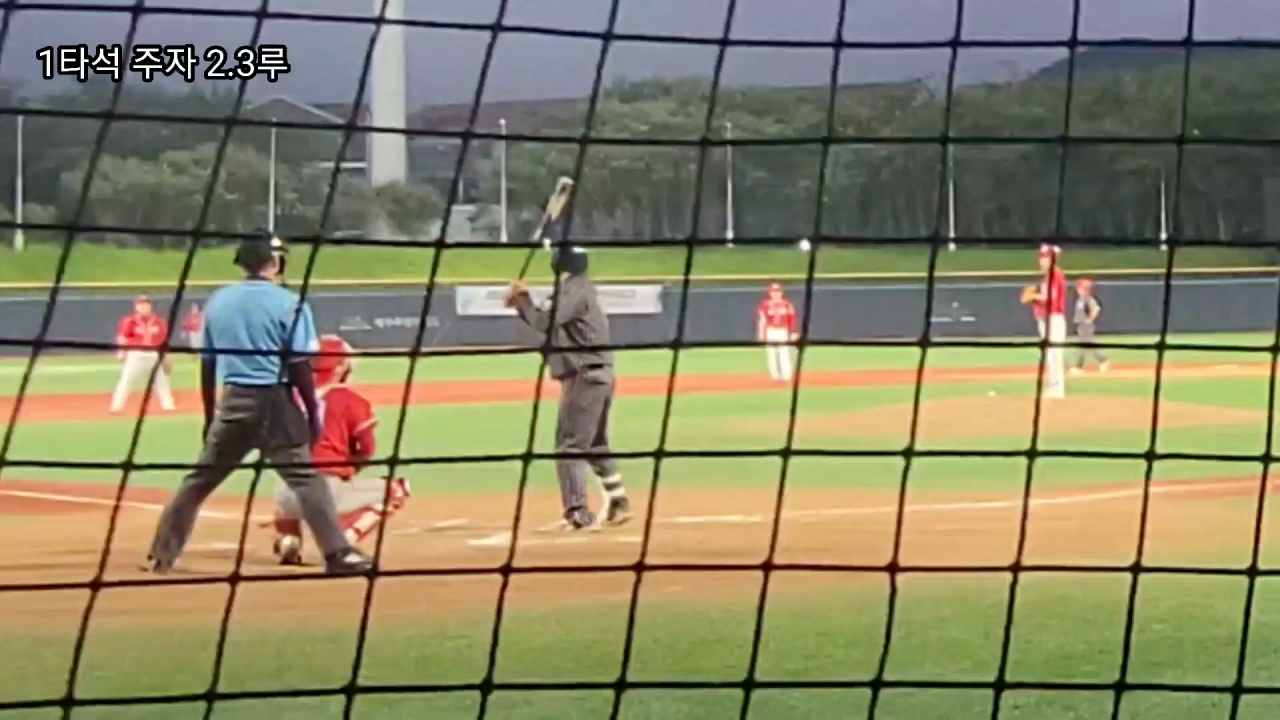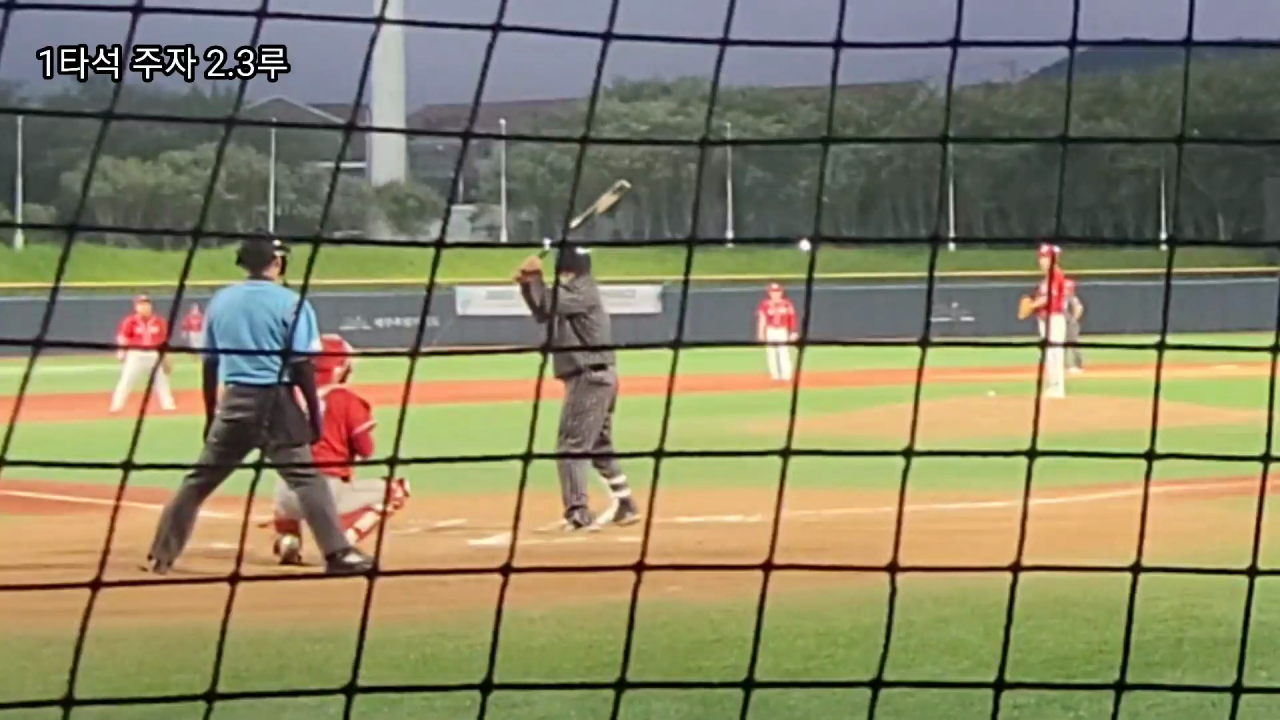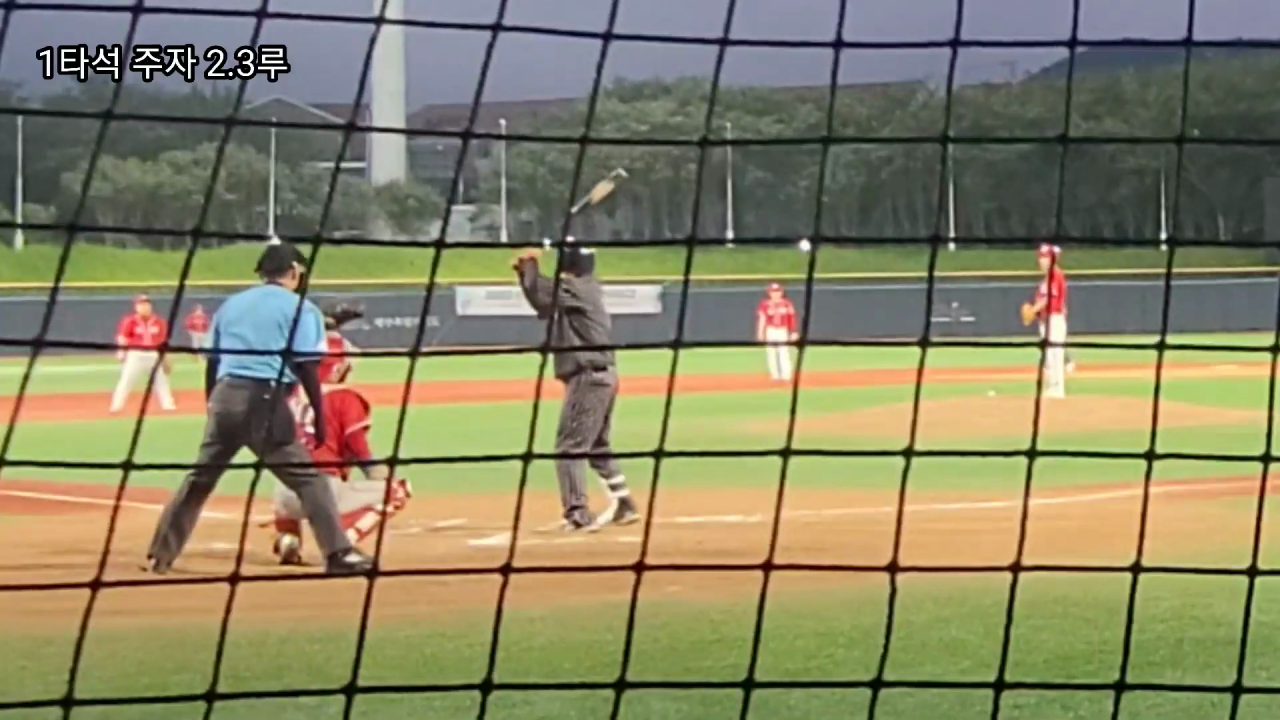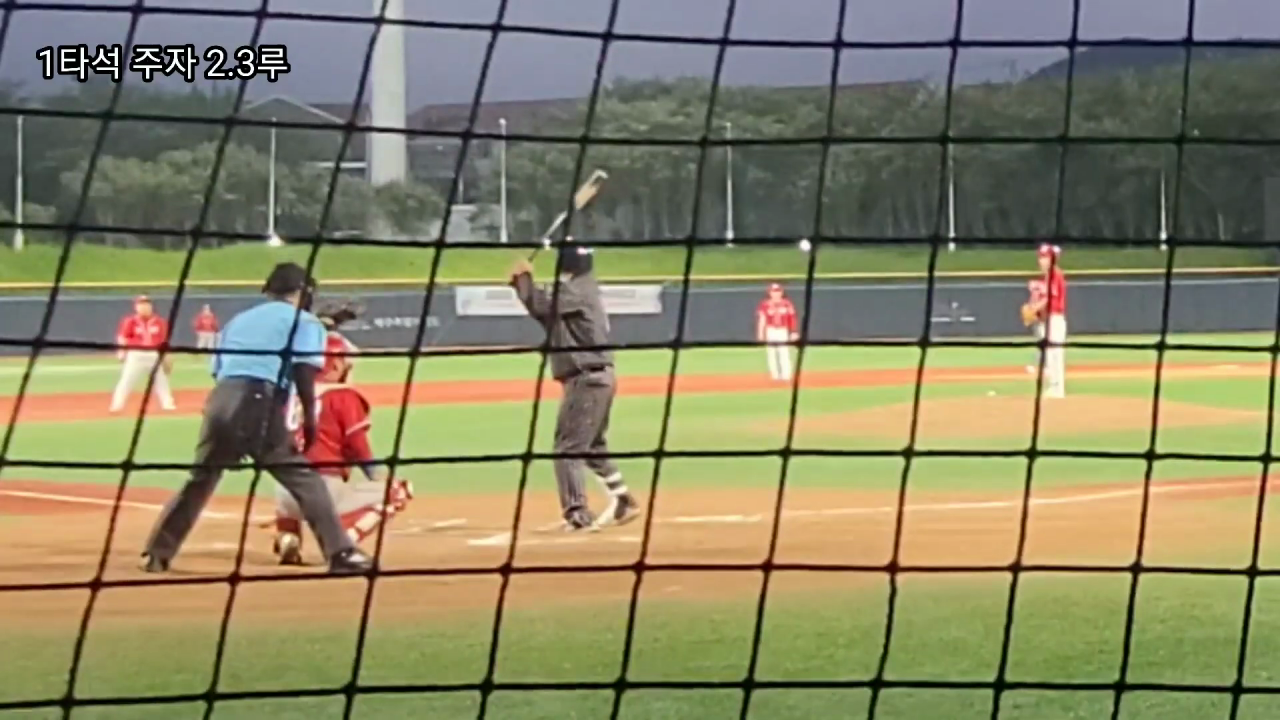
dt=0.4s
person 1, frame 1
left shoulder: (217, 301)
right shoulder: (288, 303)
left elbow: (208, 364)
right elbow: (299, 366)
left wrist: (209, 416)
right wrist: (313, 413)
left hip: (232, 404)
right hip: (274, 403)
left knee: (200, 480)
right knee: (306, 478)
left ankle: (160, 555)
right ankle: (338, 553)
person 1, frame 2
left shoulder: (219, 301)
right shoulder: (291, 302)
left elbow: (209, 364)
right elbow: (301, 365)
left wrist: (211, 415)
right wrist: (315, 413)
left hip: (233, 403)
right hip: (275, 403)
left knee: (200, 480)
right knee: (307, 478)
left ankle: (160, 555)
right ankle: (338, 553)
person 1, frame 3
left shoulder: (230, 304)
right shoulder: (301, 308)
left elbow: (212, 364)
right elbow: (307, 366)
left wrist: (214, 410)
left hip: (225, 397)
right hip: (265, 399)
left knee: (199, 480)
right knee: (308, 478)
left ankle: (159, 554)
right ankle: (339, 553)
person 1, frame 4
left shoulder: (239, 319)
right shoulder: (304, 321)
right elbow: (303, 368)
left wrist: (232, 440)
right wrist: (310, 417)
left hip: (220, 400)
right hip: (259, 402)
left knee: (199, 481)
right knee: (305, 480)
left ankle: (156, 554)
right ankle: (340, 553)
person 2, frame 1
left shoulder: (573, 291)
right shoulder: (579, 290)
left elbow: (544, 323)
right elbow: (550, 323)
left wrist: (523, 298)
right wrist: (521, 302)
left hip: (585, 377)
right hip: (598, 375)
left knee: (569, 446)
right knee: (595, 445)
left ankle: (578, 515)
right ankle: (617, 503)
person 2, frame 2
left shoulder: (581, 291)
right shoulder: (577, 291)
left elbow: (548, 303)
right elbow: (542, 313)
left wrist: (535, 275)
right wrist: (527, 284)
left hip: (589, 379)
right hip: (598, 378)
left knee: (571, 447)
right knee: (599, 446)
left ankle: (579, 514)
right ankle: (625, 506)
person 2, frame 3
left shoulder: (579, 288)
right shoulder: (580, 289)
left elbow: (541, 289)
right elbow: (543, 305)
left wrist: (530, 263)
right wrist: (524, 272)
left hip: (589, 378)
right hip: (599, 377)
left knee: (569, 447)
right knee: (596, 446)
left ankle: (579, 515)
right ankle: (623, 506)
person 2, frame 4
left shoulder: (576, 290)
right shoulder: (582, 289)
left elbow: (540, 305)
right elbow: (547, 316)
left wrist: (525, 277)
right wrist: (521, 285)
left hip: (586, 379)
right hip: (599, 377)
left knee: (568, 448)
right knee: (593, 446)
left ankle: (578, 515)
right ankle: (623, 501)
person 3, frame 1
right shoulder: (346, 398)
right elbow: (367, 449)
right wrist: (349, 466)
left hip: (288, 493)
right hip: (328, 490)
right knee: (395, 490)
left ankle: (288, 540)
person 3, frame 2
right shoulder: (345, 398)
right elbow: (365, 449)
left hip: (287, 494)
right hip: (327, 490)
right knee: (396, 491)
left ankle: (287, 540)
person 3, frame 3
left shoulder: (293, 394)
right shoulder: (344, 397)
right elbow: (359, 448)
right wrist: (380, 477)
left hip: (288, 492)
right knee: (397, 490)
left ankle: (287, 539)
person 3, frame 4
left shoulder: (292, 391)
right shoulder: (344, 396)
right elbow: (358, 448)
right wrist: (379, 480)
left hip: (288, 492)
right hip: (325, 489)
right knee: (398, 491)
left ankle: (288, 539)
